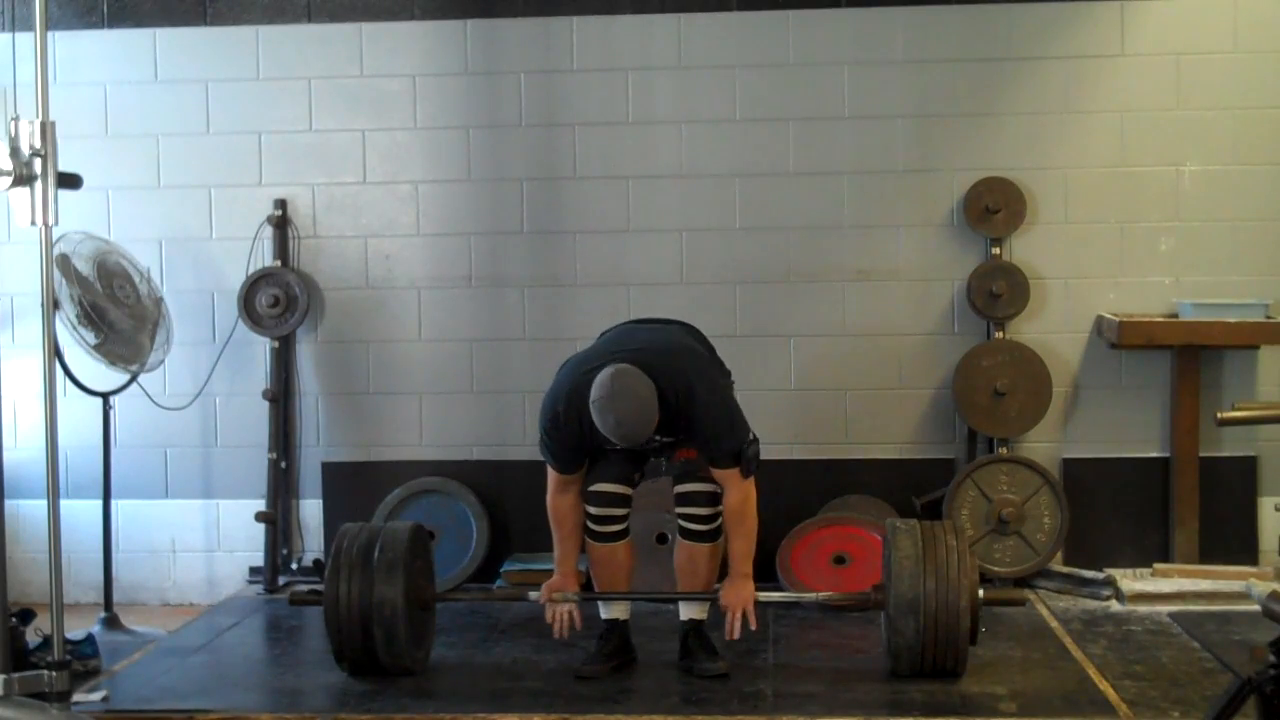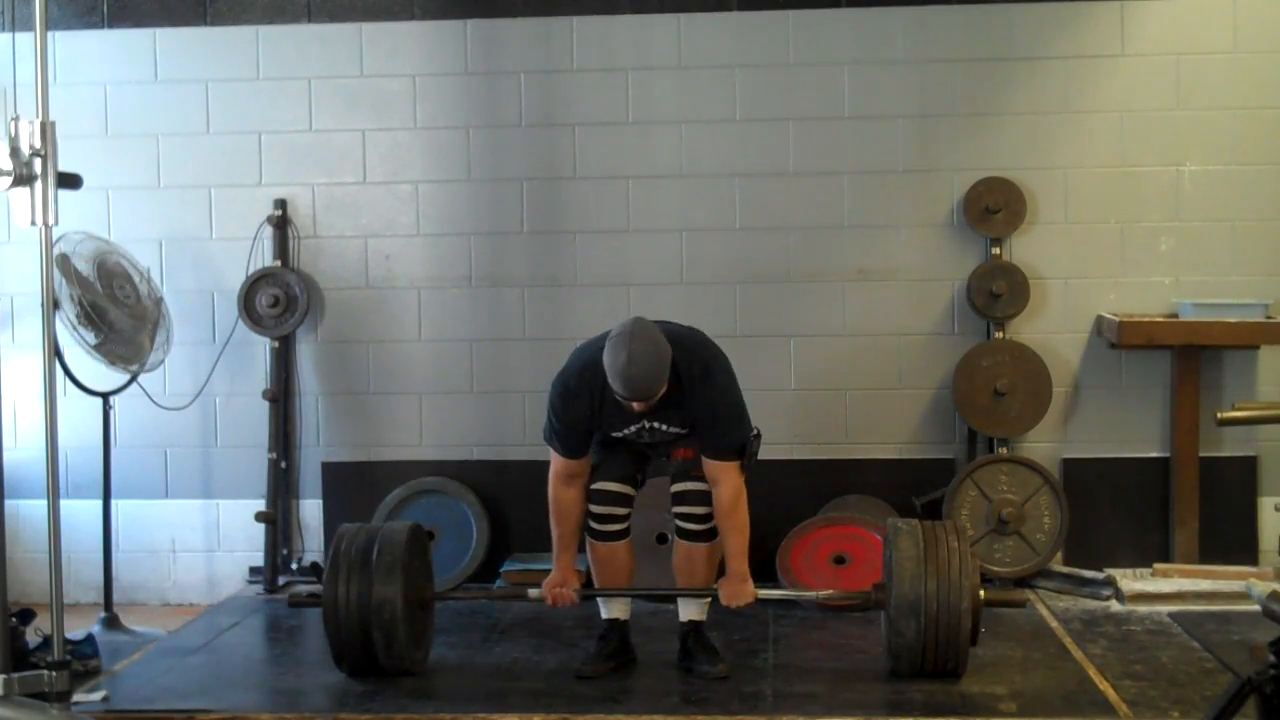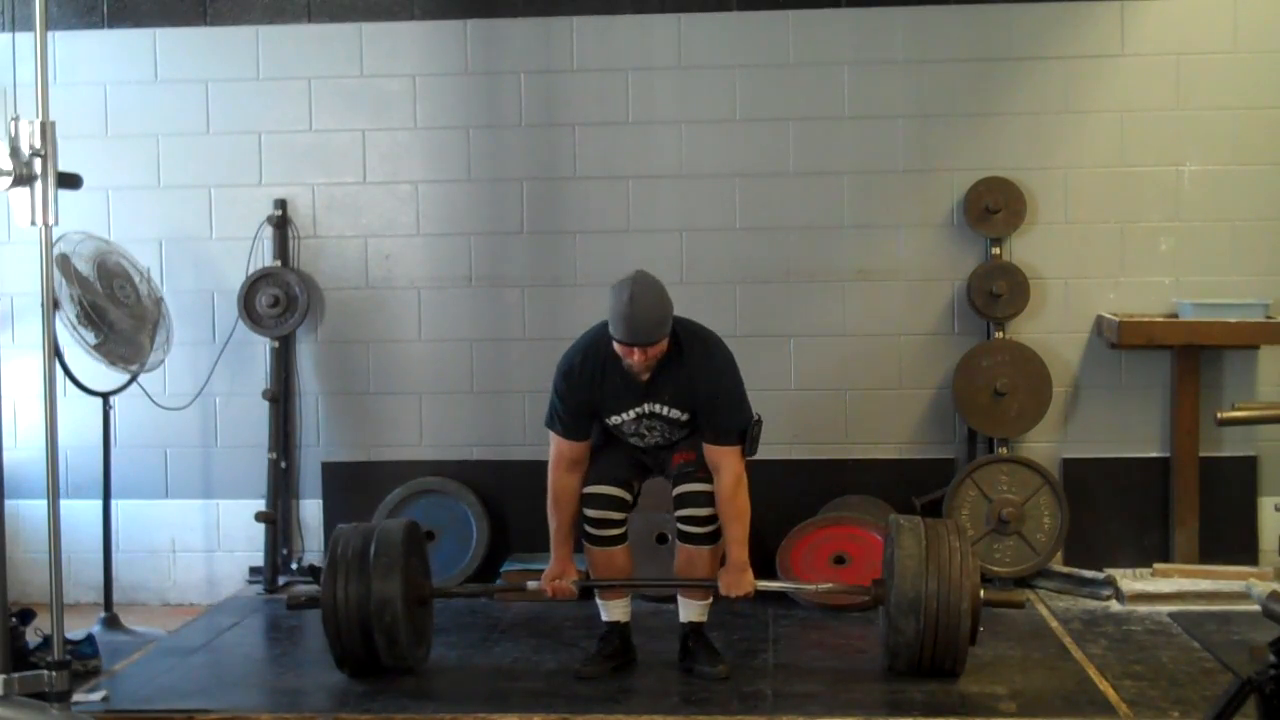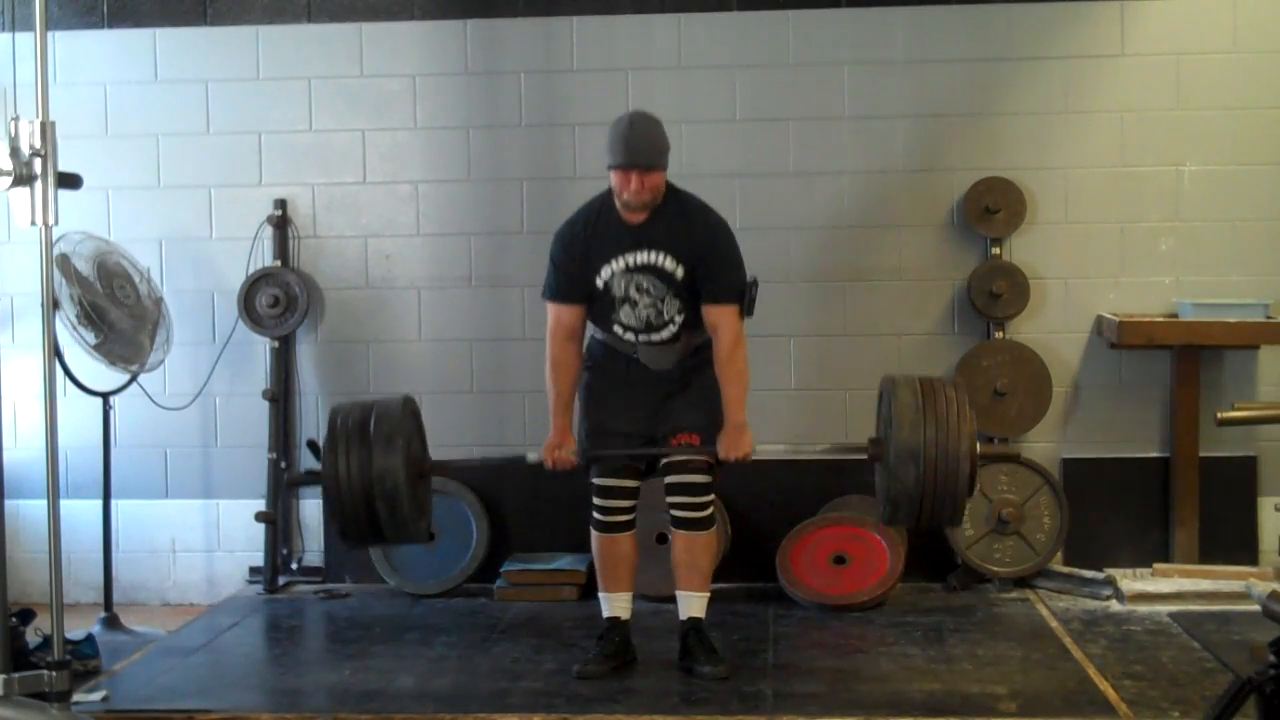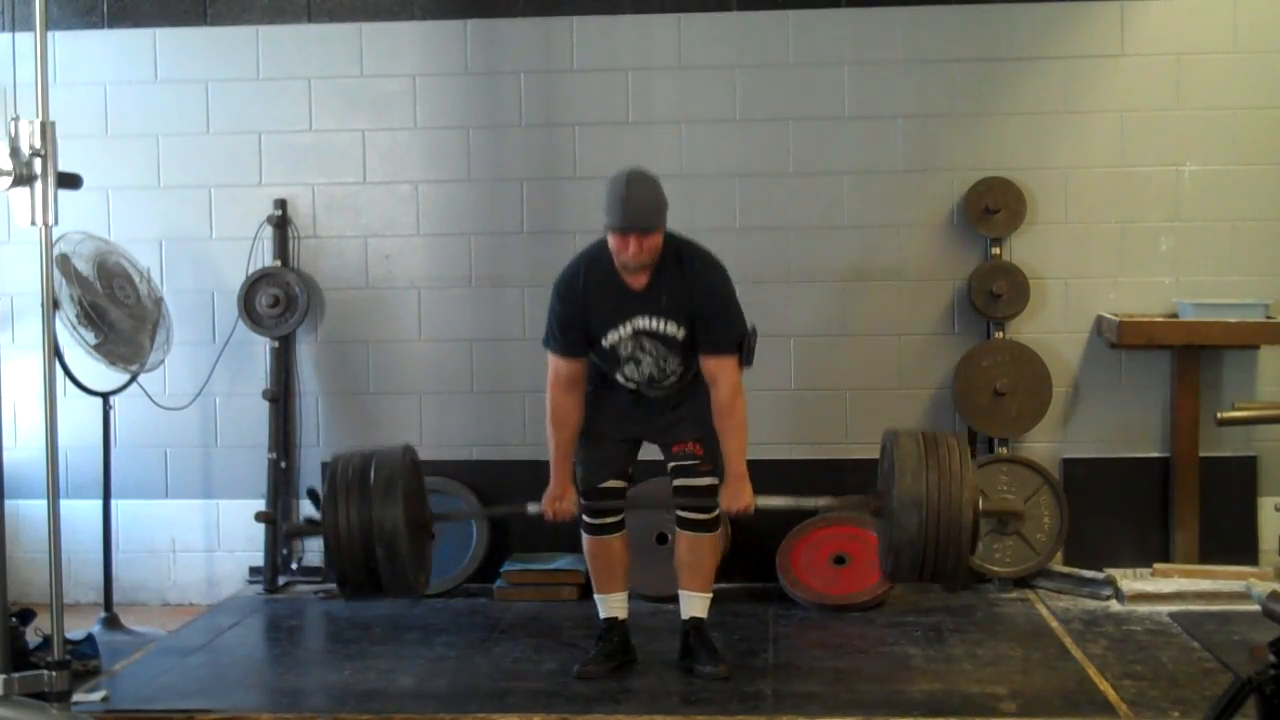
dt=1s
person 1, frame 1
left shoulder: (703, 396)
right shoulder: (565, 406)
left elbow: (738, 486)
right elbow: (564, 489)
left wrist: (740, 577)
right wrist: (564, 573)
left hip: (689, 389)
left knee: (700, 505)
right knee: (601, 506)
left ankle: (693, 634)
right ankle: (615, 635)
person 1, frame 2
left shoulder: (708, 375)
right shoulder: (575, 382)
left elbow: (727, 482)
right elbow: (567, 479)
left wrist: (738, 573)
right wrist: (563, 566)
left hip: (692, 430)
left knee: (696, 510)
right knee: (602, 510)
left ankle: (693, 635)
right ankle: (614, 635)
person 1, frame 3
left shoulder: (708, 359)
right shoulder: (581, 364)
left elbow: (727, 469)
right elbow: (567, 465)
left wrist: (738, 562)
right wrist: (560, 557)
left hip: (693, 438)
right hip: (617, 438)
left knee: (700, 511)
right knee: (597, 512)
left ankle: (693, 635)
right ankle: (615, 635)
person 1, frame 4
left shoulder: (704, 227)
right shoulder: (578, 233)
left elbow: (727, 332)
right elbow: (563, 335)
left wrist: (735, 424)
right wrist: (560, 427)
left hip: (690, 373)
right hip: (614, 373)
left knee: (692, 498)
right knee: (610, 503)
left ankle: (694, 632)
right ankle: (616, 632)
person 1, frame 5
left shoulder: (703, 276)
right shoulder: (576, 282)
left elbow: (724, 384)
right elbow: (565, 386)
left wrist: (736, 475)
right wrist: (560, 478)
left hip: (686, 391)
right hip: (610, 390)
left knee: (699, 500)
right knee: (598, 502)
left ankle: (695, 633)
right ankle: (614, 633)
